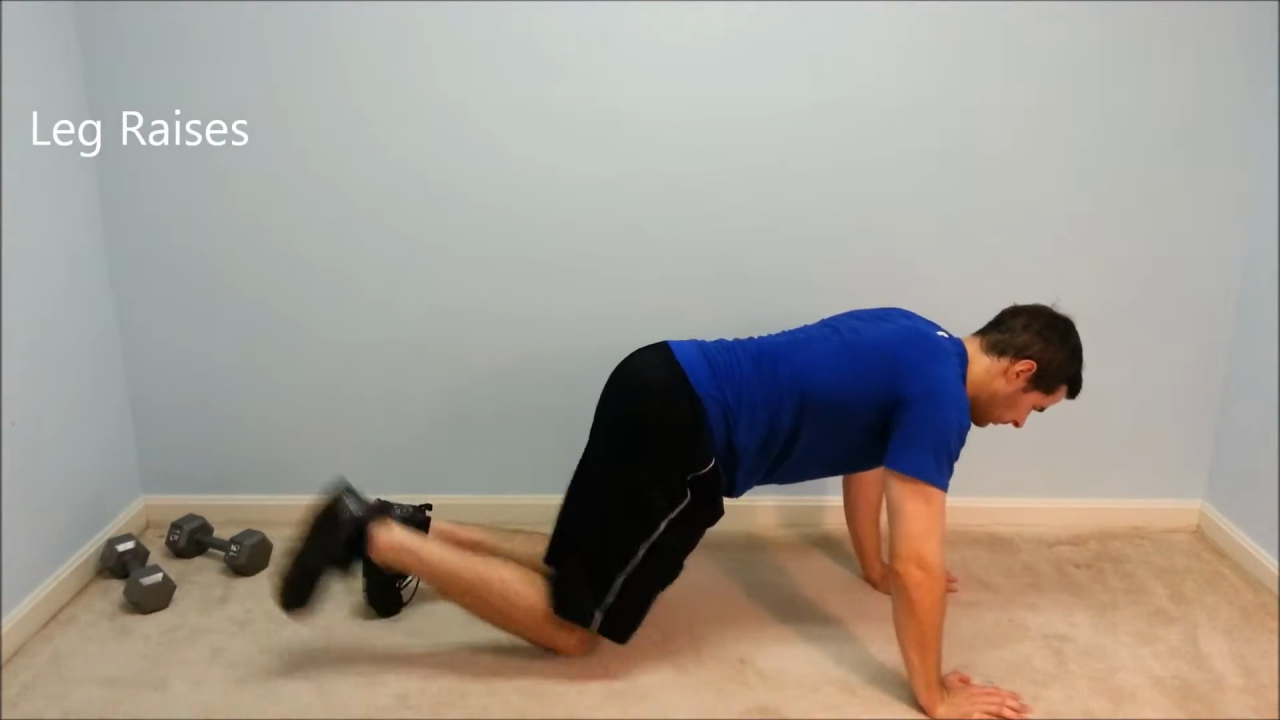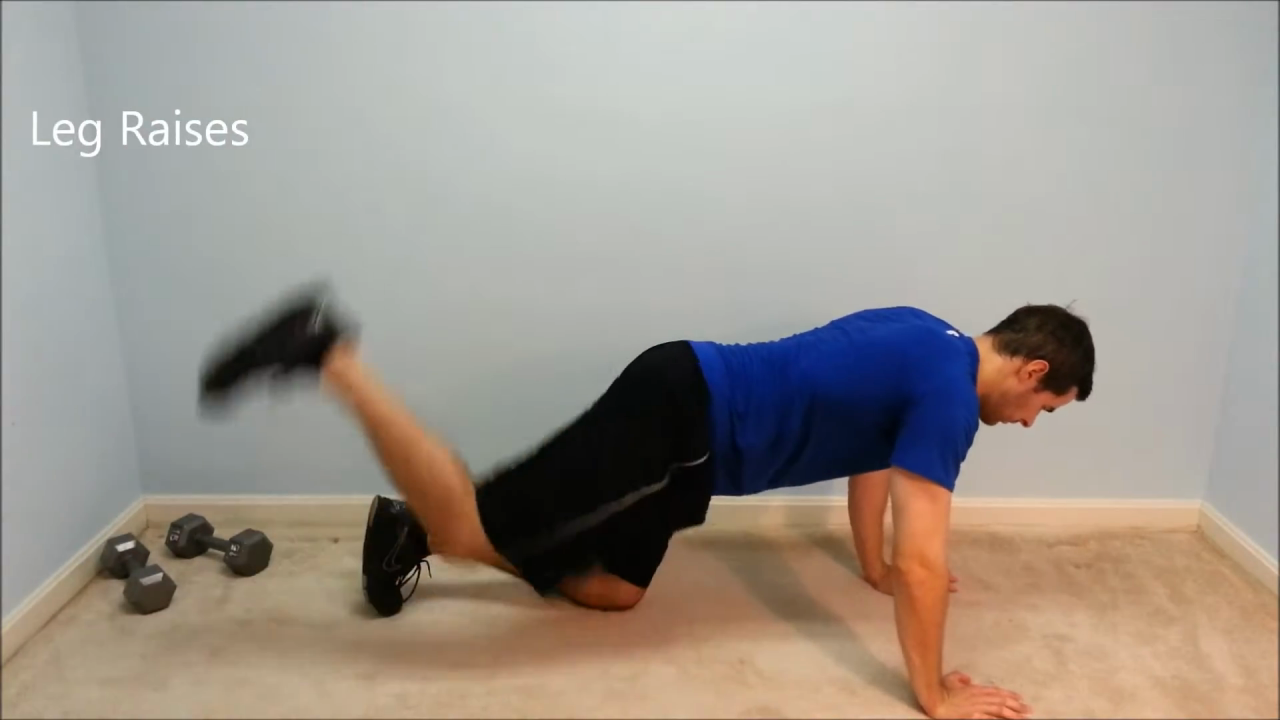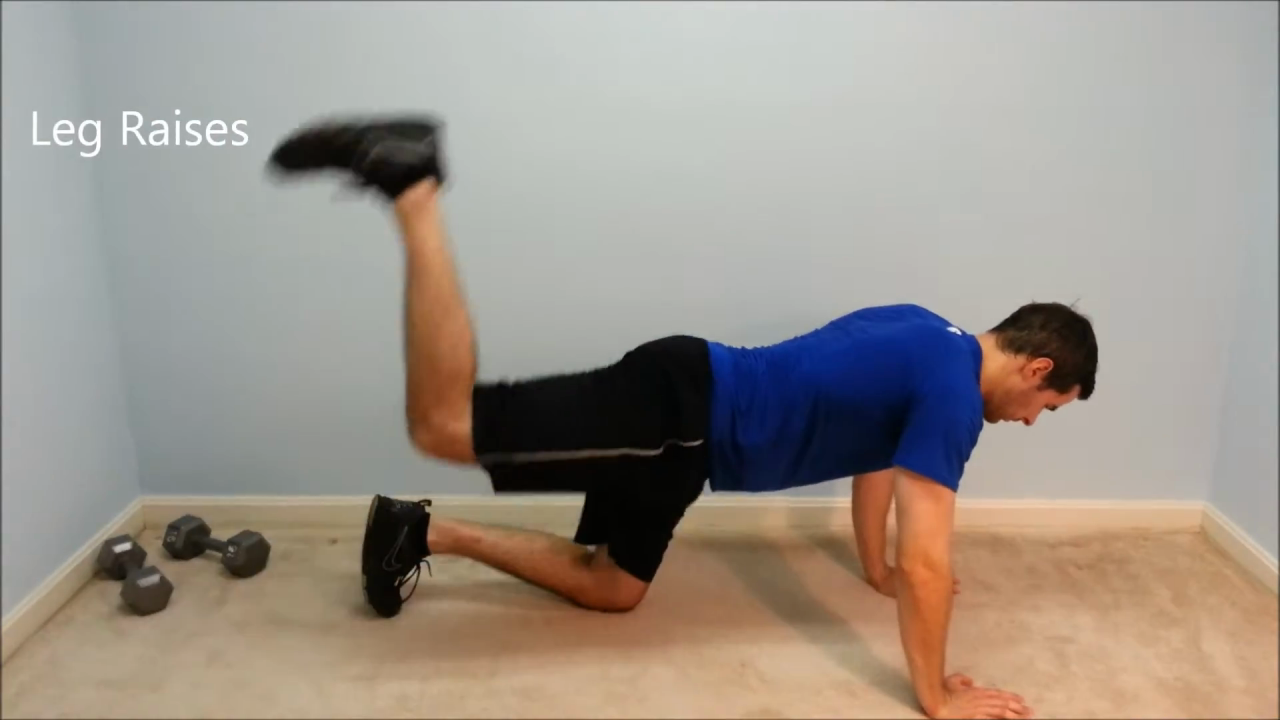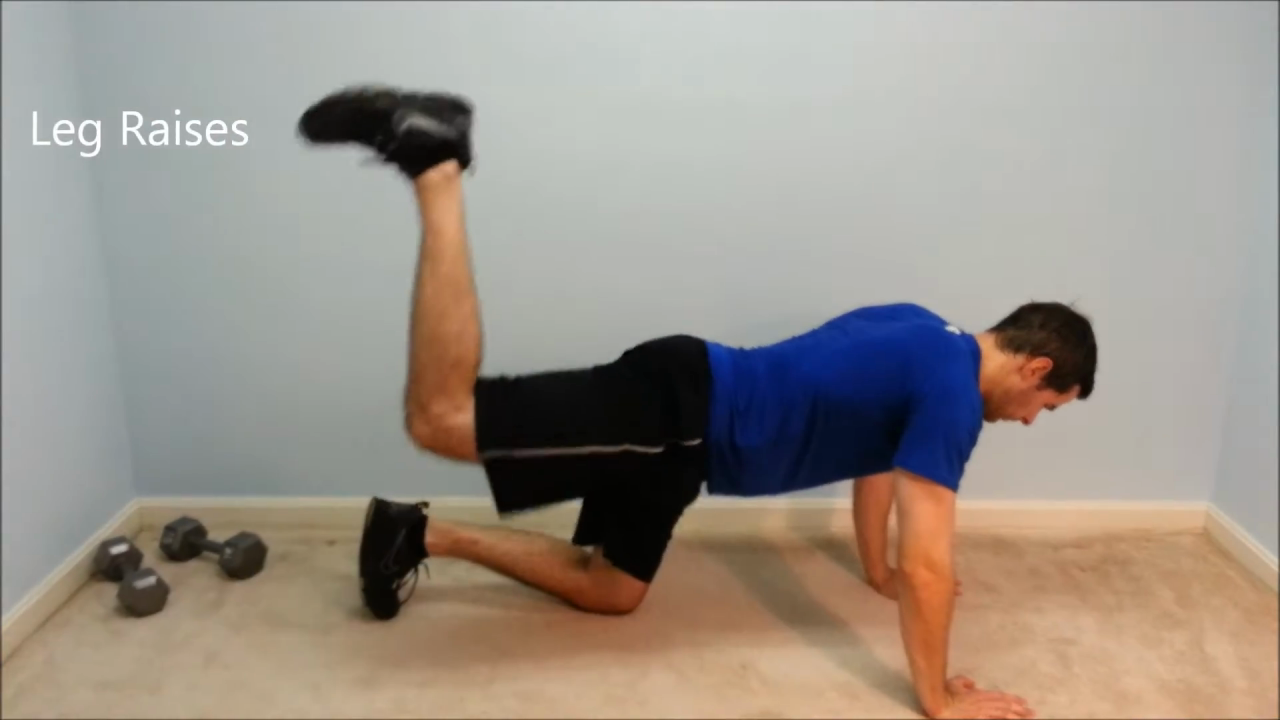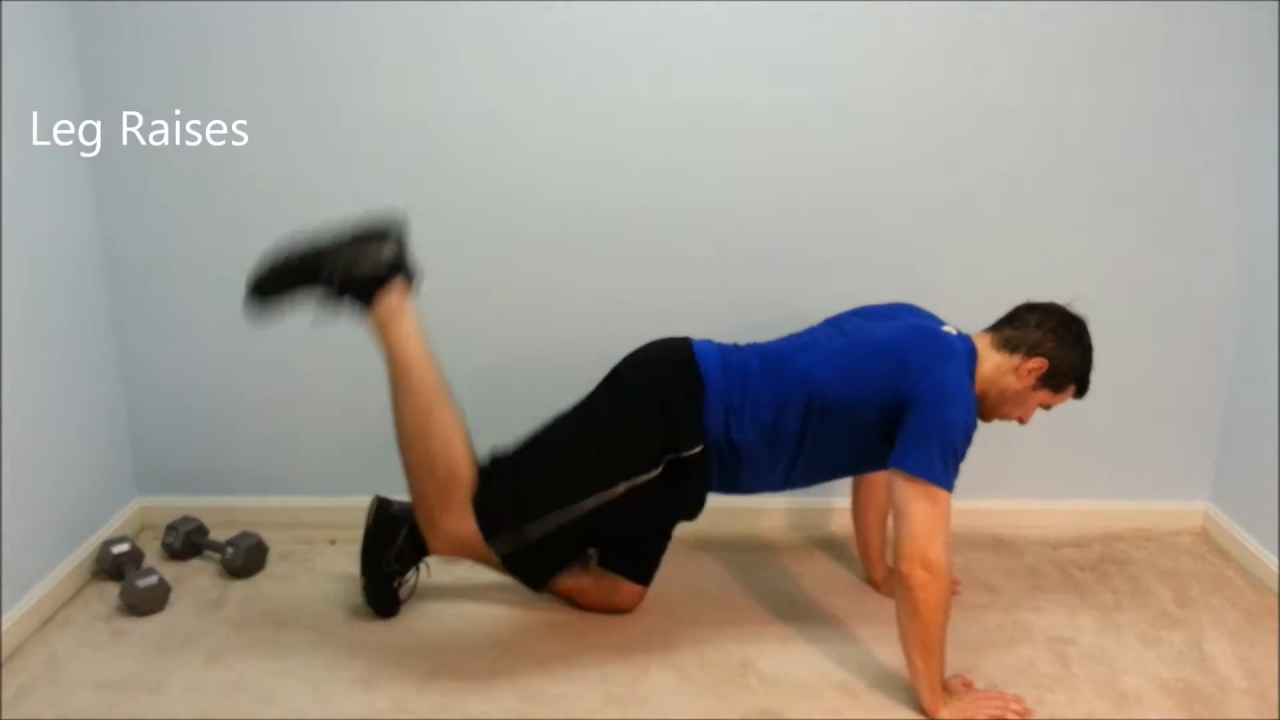
dt=0.2s
person 1, frame 1
left shoulder: (921, 347)
right shoulder: (945, 397)
left elbow: (868, 450)
right elbow: (922, 564)
left wrist: (874, 564)
left hip: (675, 391)
right hip: (673, 422)
left knee: (598, 579)
right knee: (567, 623)
left ankle: (423, 530)
right ankle: (375, 537)
person 1, frame 2
left shoulder: (923, 337)
right shoulder: (952, 397)
left elbow: (868, 461)
right elbow: (920, 565)
left wrist: (873, 574)
left hip: (684, 392)
right hip: (676, 424)
left knee: (613, 587)
right knee: (472, 529)
left ankle: (415, 537)
right ankle: (329, 350)
person 1, frame 3
left shoulder: (922, 336)
right shoulder: (956, 397)
left elbow: (870, 457)
right elbow: (926, 564)
left wrist: (875, 569)
left hip: (681, 406)
right hip: (673, 415)
left knee: (609, 584)
right knee: (441, 425)
left ankle: (426, 533)
right ankle: (414, 184)
person 1, frame 4
left shoulder: (924, 338)
right shoulder: (952, 391)
left elbow: (873, 461)
right elbow: (926, 565)
left wrist: (878, 568)
left hip: (675, 421)
right hip: (669, 407)
left knee: (610, 591)
right knee: (441, 419)
left ankle: (427, 534)
right ankle: (438, 164)
person 1, frame 5
left shoulder: (921, 335)
right shoulder: (948, 388)
left elbow: (870, 459)
right elbow: (922, 566)
left wrist: (876, 564)
left hip: (676, 400)
right hip: (665, 416)
left knee: (610, 591)
right knee: (468, 527)
left ankle: (413, 531)
right ankle: (386, 284)
